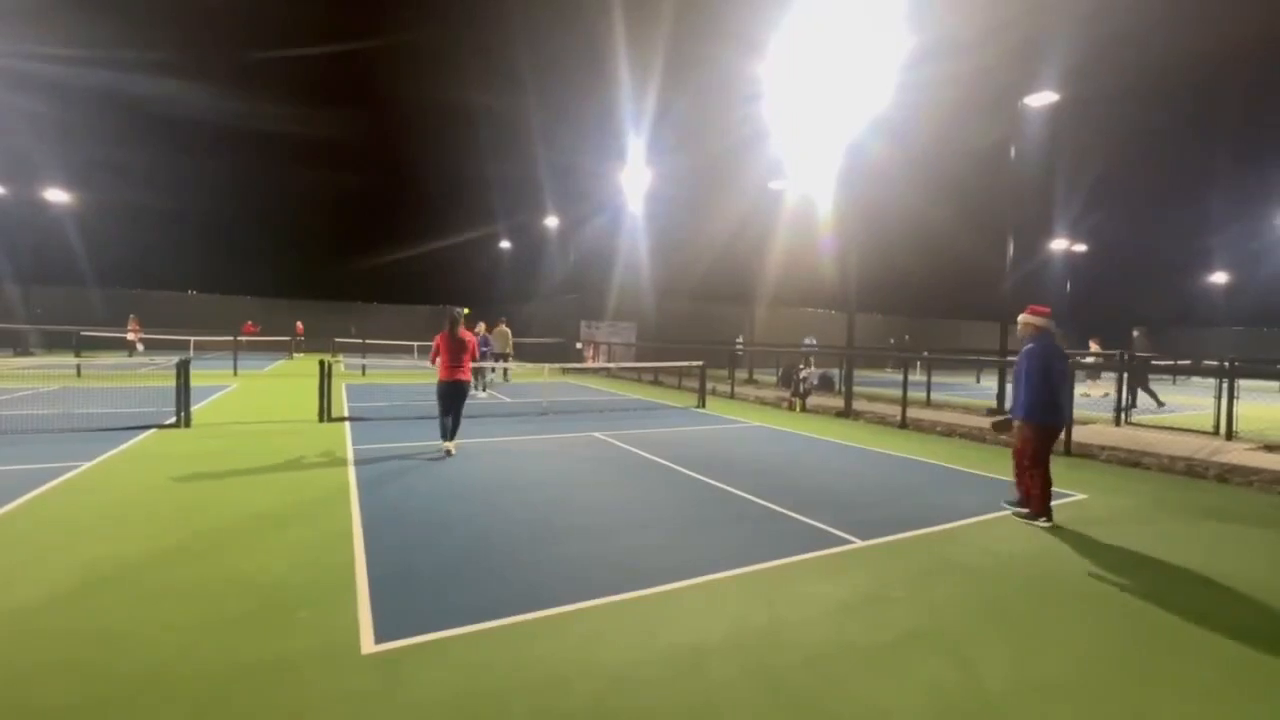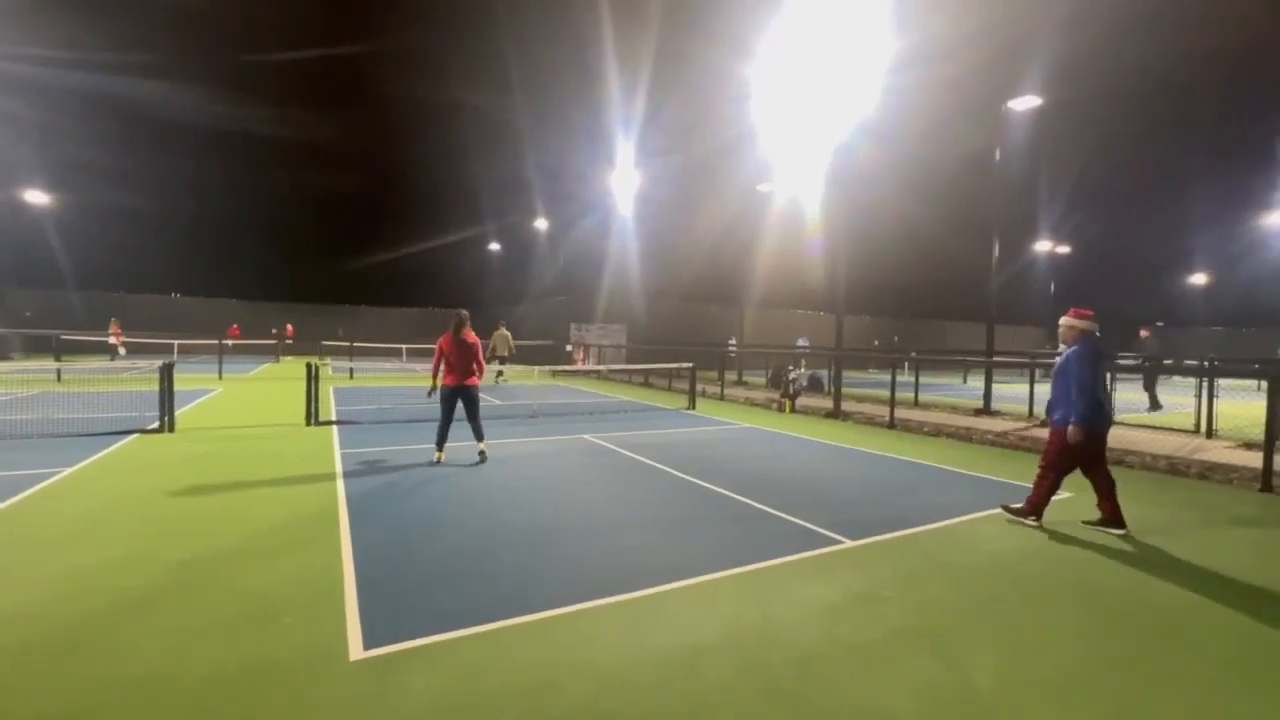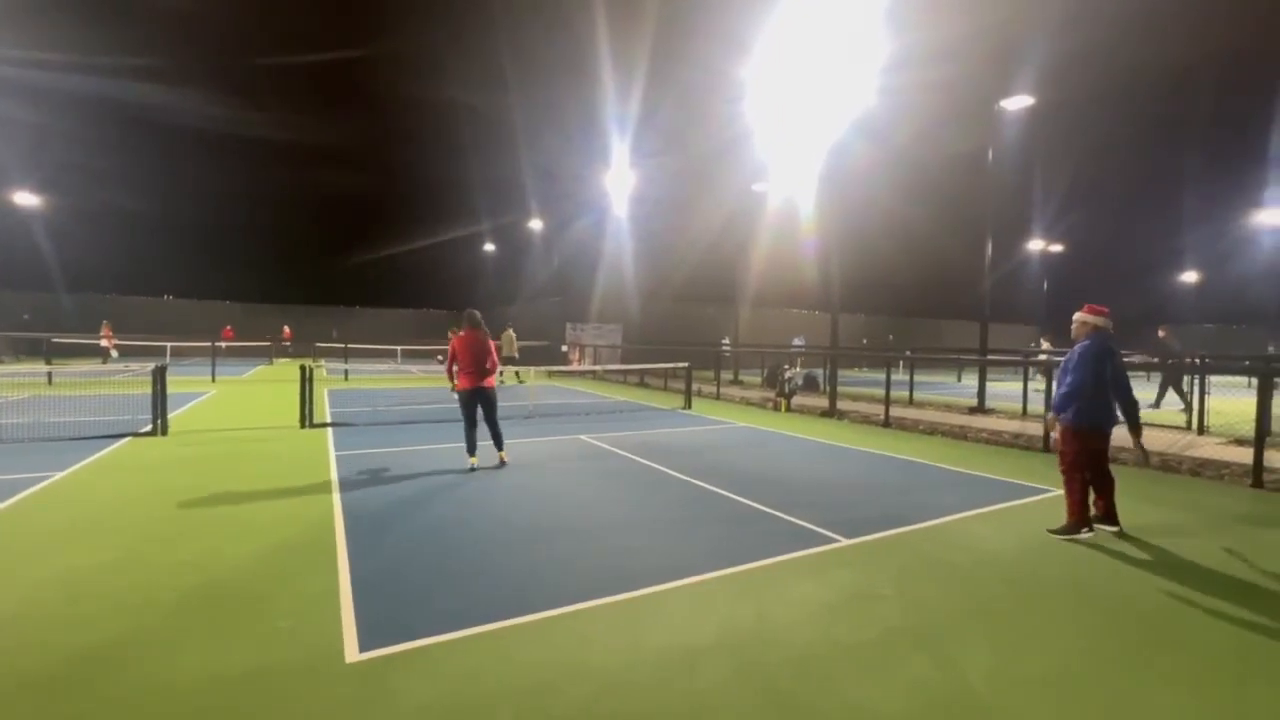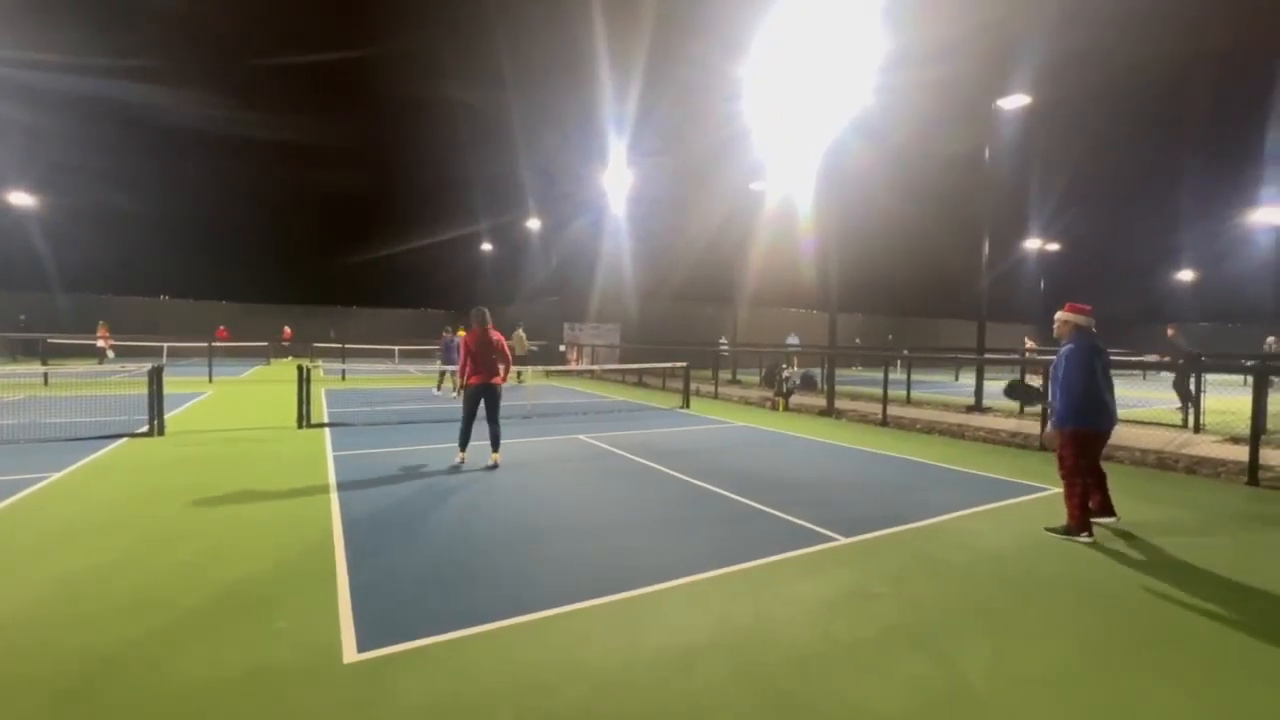
dt=0.5s
person 1, frame 1
left shoulder: (1032, 351)
right shoulder: (1054, 351)
left elbow: (1031, 388)
left wrist: (1022, 418)
left hip: (1038, 419)
right hip: (1053, 416)
left knee: (1033, 463)
right knee: (1024, 457)
left ankle: (1040, 513)
right ankle: (1027, 499)
person 1, frame 2
left shoulder: (1078, 353)
right shoulder: (1090, 352)
left elbow: (1083, 392)
left wrist: (1076, 422)
right wrist: (1069, 419)
left hip: (1076, 426)
right hip: (1095, 424)
left knee: (1051, 467)
right knee: (1097, 470)
left ankle: (1031, 511)
right ankle: (1113, 519)
person 1, frame 3
left shoulder: (1085, 349)
right shoulder: (1110, 353)
left elbow: (1073, 385)
right elbow: (1123, 391)
left wrist: (1056, 410)
right wrist: (1133, 423)
left hip: (1078, 422)
right hip: (1101, 421)
left knee: (1073, 471)
right knee: (1097, 469)
left ankle: (1079, 524)
right ankle: (1107, 516)
person 1, frame 4
left shoulder: (1072, 352)
right shoulder: (1093, 349)
left elbow: (1069, 392)
left wrist: (1055, 424)
right wrist: (1053, 400)
left hip: (1080, 424)
right hip: (1100, 420)
left knee: (1073, 473)
right knee: (1089, 466)
left ankle: (1079, 527)
right ankle: (1103, 509)
